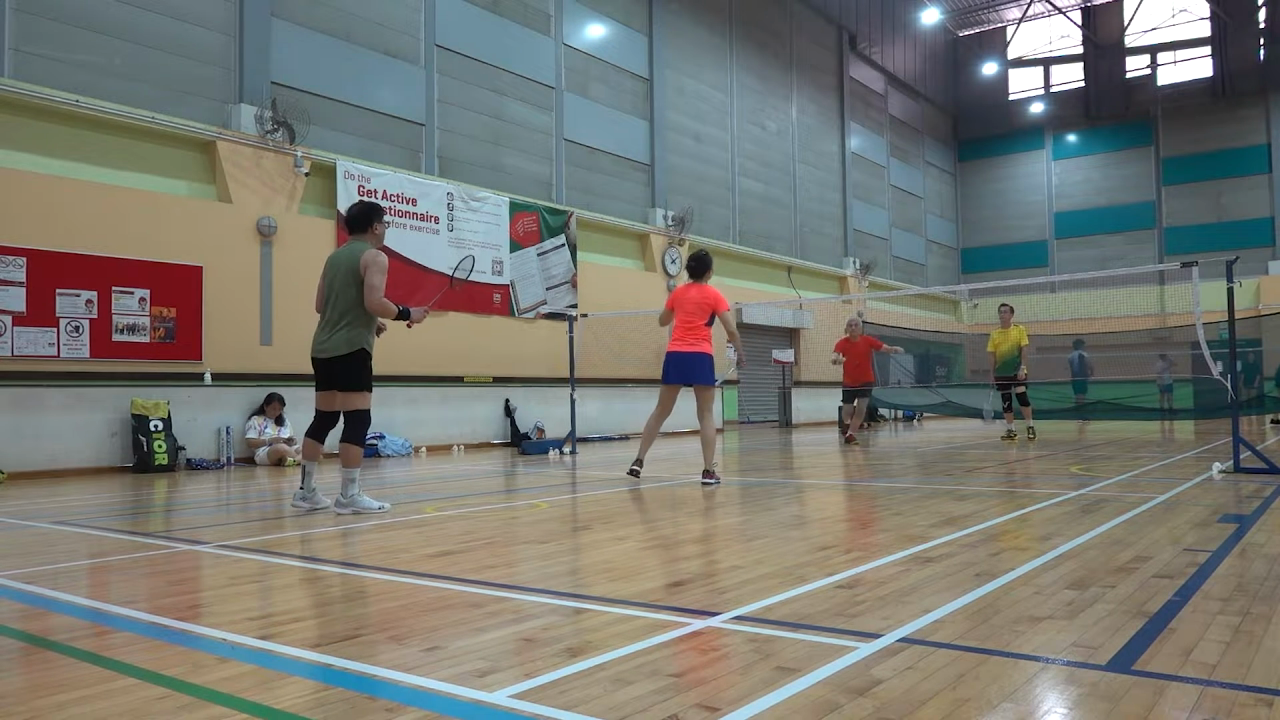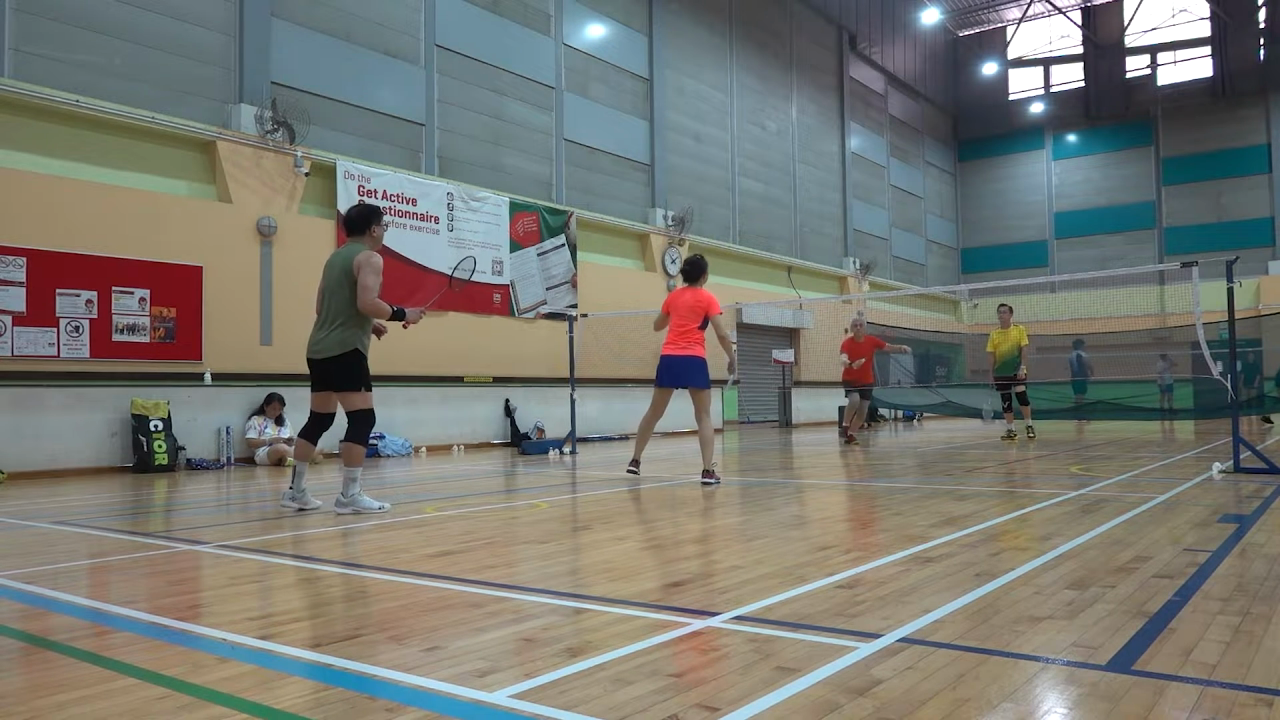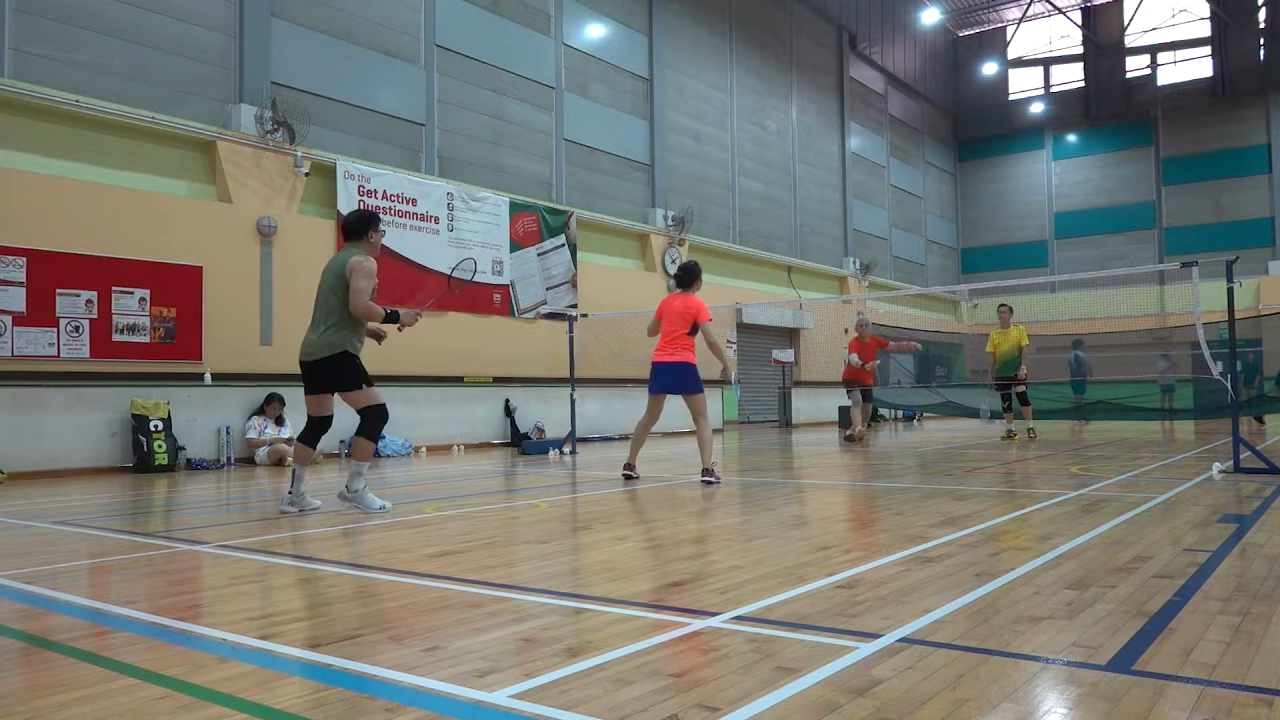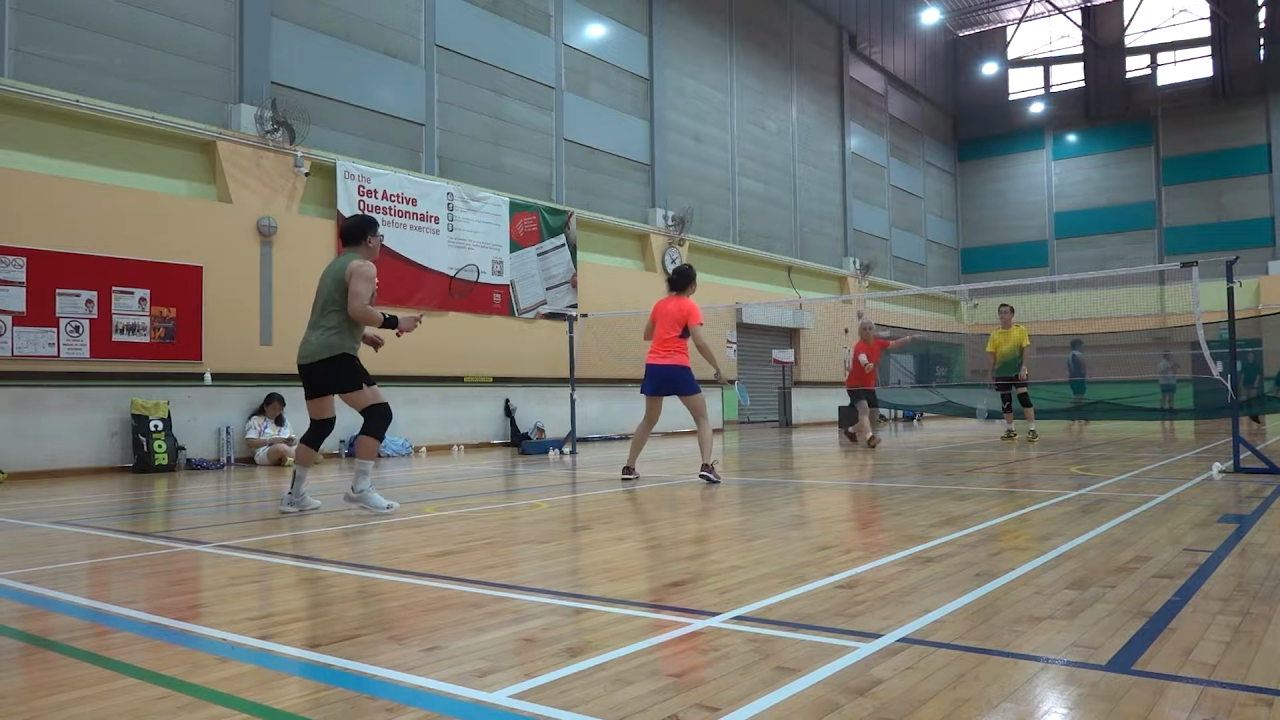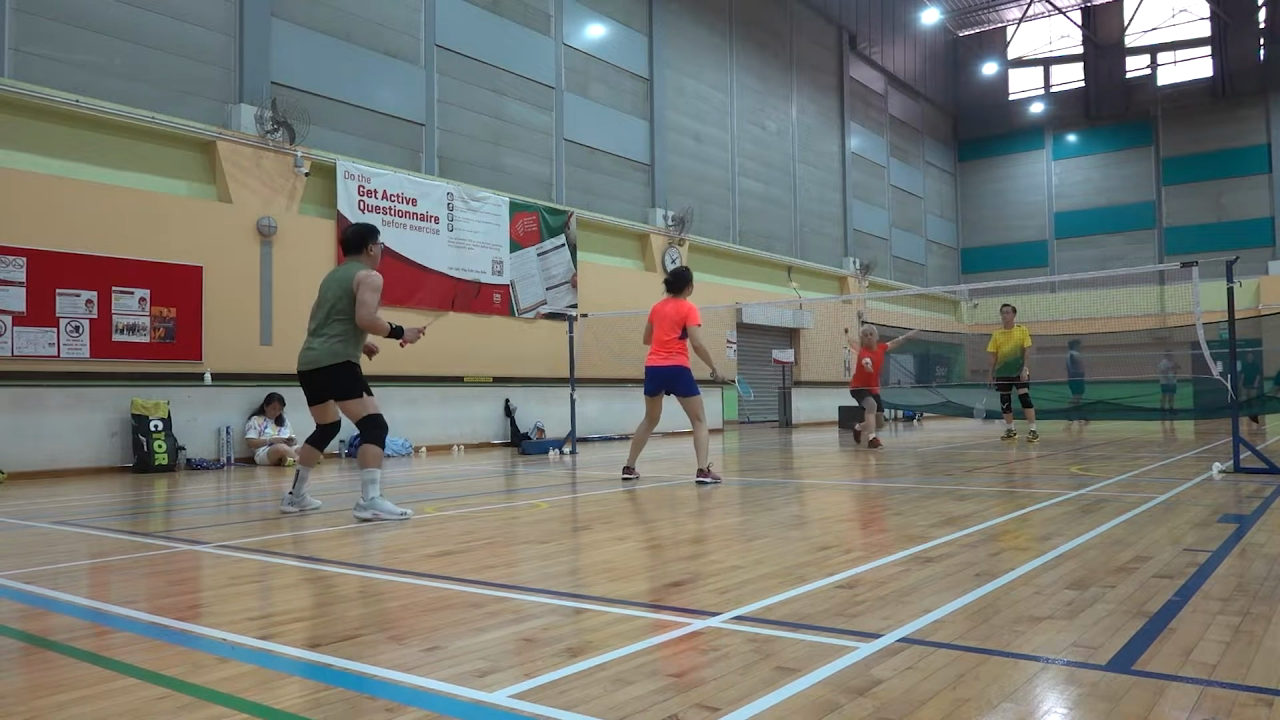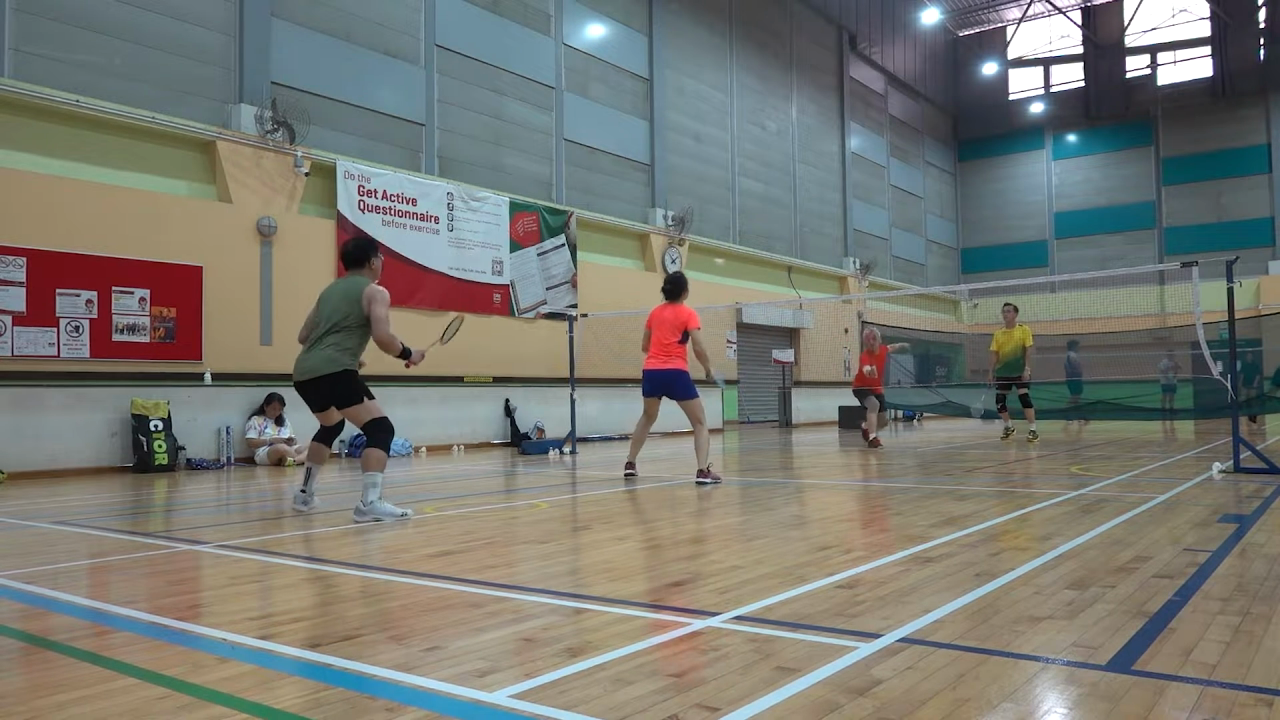
dt=0.1s
person 1, frame 1
left shoulder: (334, 257)
right shoulder: (375, 257)
right elbow: (374, 302)
right wrist: (406, 314)
left hip: (323, 349)
right hip: (351, 350)
left knee: (324, 418)
right knee: (358, 421)
left ankle: (306, 490)
right ankle: (350, 495)
person 1, frame 2
left shoulder: (334, 258)
right shoulder: (369, 258)
right elbow: (367, 303)
right wrist: (402, 314)
left hip: (318, 349)
right hip: (346, 350)
left knee: (318, 420)
right knee: (362, 420)
left ankle: (295, 490)
right ankle: (350, 495)
person 1, frame 3
left shoulder: (334, 262)
right shoulder: (364, 262)
right elbow: (359, 306)
left wrist: (365, 329)
right wrist: (396, 317)
left hip: (311, 354)
right hip: (335, 353)
left knee: (317, 423)
right knee: (376, 414)
left ankle: (294, 495)
right ankle: (355, 488)
person 1, frame 4
left shoulder: (333, 267)
right shoulder: (363, 267)
right elbow: (357, 310)
left wrist: (361, 336)
right wrist: (395, 322)
left hip: (309, 357)
right hip: (335, 355)
left knee: (320, 425)
right knee: (379, 413)
left ankle: (294, 495)
right ankle: (361, 488)
person 1, frame 5
left shoulder: (332, 276)
right shoulder: (368, 277)
right elbow: (365, 319)
right wrist: (401, 333)
left hip: (309, 364)
right hip: (337, 364)
left knee: (326, 427)
right knee: (374, 426)
left ankle: (296, 496)
right ankle: (370, 499)
person 1, frame 6
left shoulder: (330, 290)
right shoulder: (375, 292)
left elbow: (303, 336)
right elbow: (382, 336)
right wrist: (408, 354)
left hip: (304, 374)
right hip: (335, 372)
left knee: (330, 427)
right knee: (380, 430)
left ankle: (304, 493)
right ankle: (370, 503)
person 2, frame 1
left shoulder: (677, 293)
right shoulder: (714, 295)
left elbow: (662, 321)
right elbow: (731, 330)
right wrist: (740, 353)
left hip: (674, 356)
right hip: (700, 357)
left knee: (661, 411)
right knee: (706, 415)
left ankle: (639, 460)
right ankle: (708, 471)
person 2, frame 2
left shoulder: (673, 296)
right shoulder: (707, 298)
left elbow: (657, 326)
right elbow: (722, 333)
right wrist: (732, 358)
left hip: (668, 359)
right hip: (693, 360)
left knee: (654, 412)
right knee: (703, 416)
left ankle: (635, 460)
right ankle: (708, 471)
person 2, frame 3
left shoulder: (666, 302)
right shoulder: (698, 305)
left elbow: (650, 332)
right elbow: (710, 340)
right wrist: (725, 364)
left hip: (659, 364)
right hip: (683, 366)
left knee: (649, 417)
right knee: (701, 419)
left ankle: (630, 465)
right ankle: (707, 469)
person 2, frame 4
left shoulder: (660, 304)
right shoulder: (690, 308)
left elbow: (647, 336)
right elbow: (700, 343)
right wrist: (717, 368)
left hip: (653, 367)
right hip: (677, 368)
left knee: (649, 419)
right knee: (702, 418)
left ankle: (629, 468)
right ankle: (707, 466)
person 2, frame 5
left shoulder: (657, 307)
right shoulder: (689, 309)
left elbow: (646, 339)
right elbow: (697, 344)
right wrist: (713, 368)
left hip: (653, 368)
right hip: (678, 369)
left knee: (650, 420)
right knee: (699, 421)
left ankle: (629, 467)
right ankle: (702, 470)
person 2, frame 6
left shoulder: (655, 313)
right shoulder: (688, 314)
left elbow: (644, 346)
right elbow: (698, 348)
right wrist: (708, 369)
left hip: (651, 371)
right hip: (676, 373)
left knee: (647, 417)
right knee: (700, 423)
left ankle: (630, 463)
right ankle: (703, 471)
